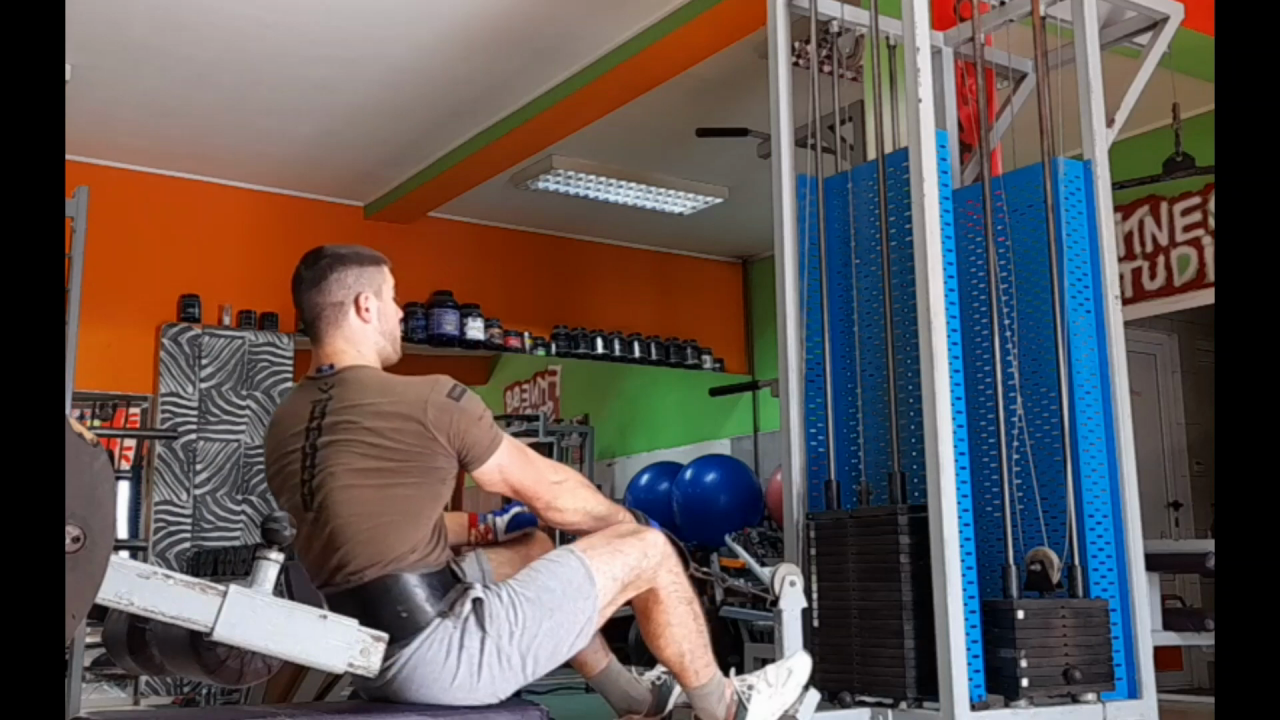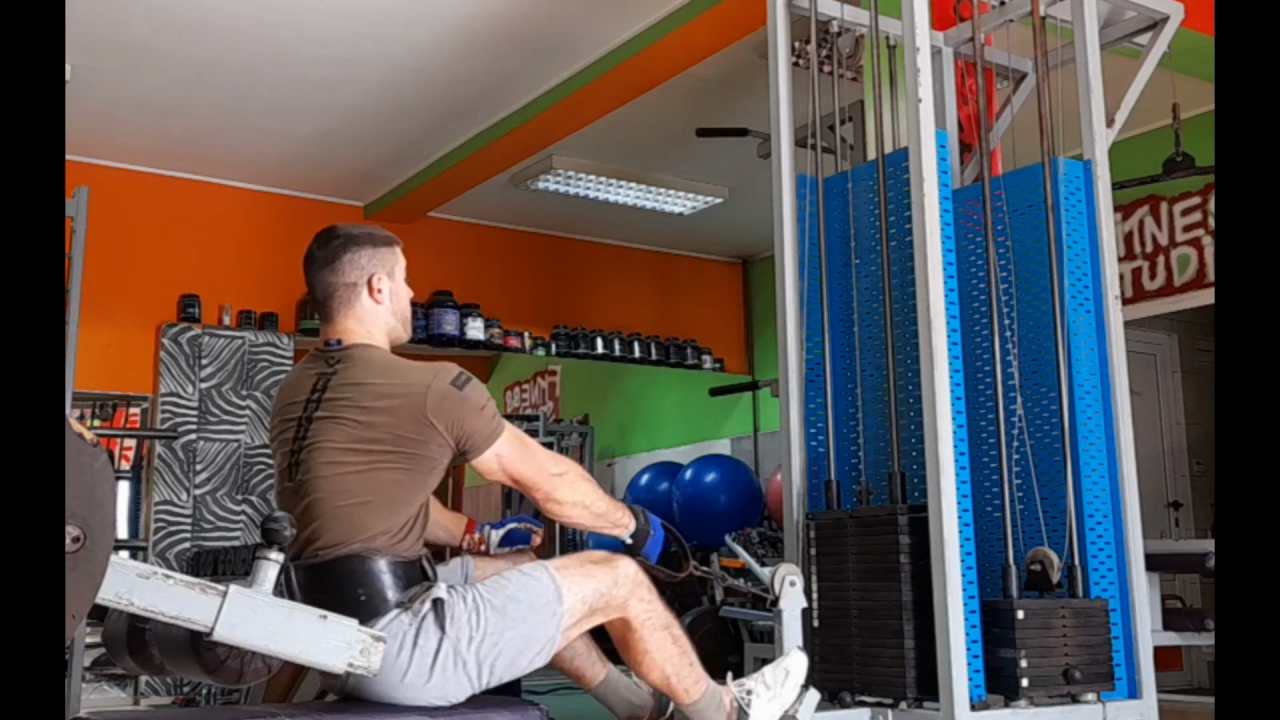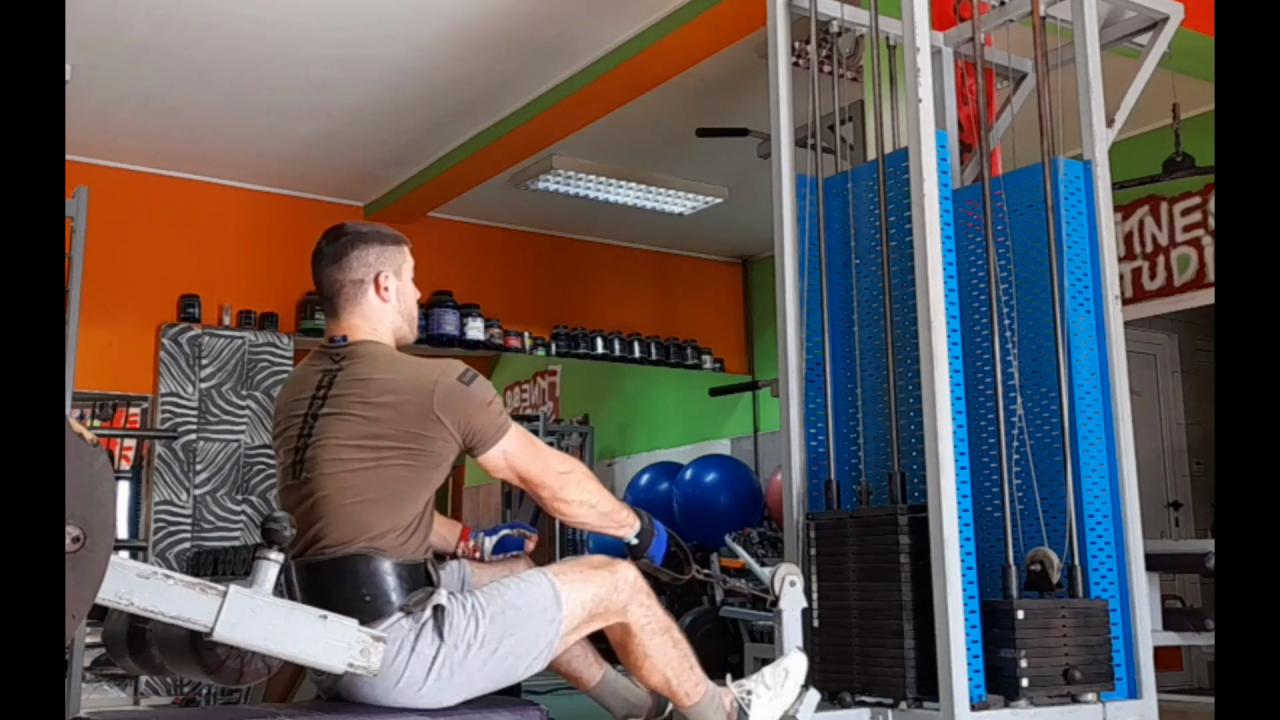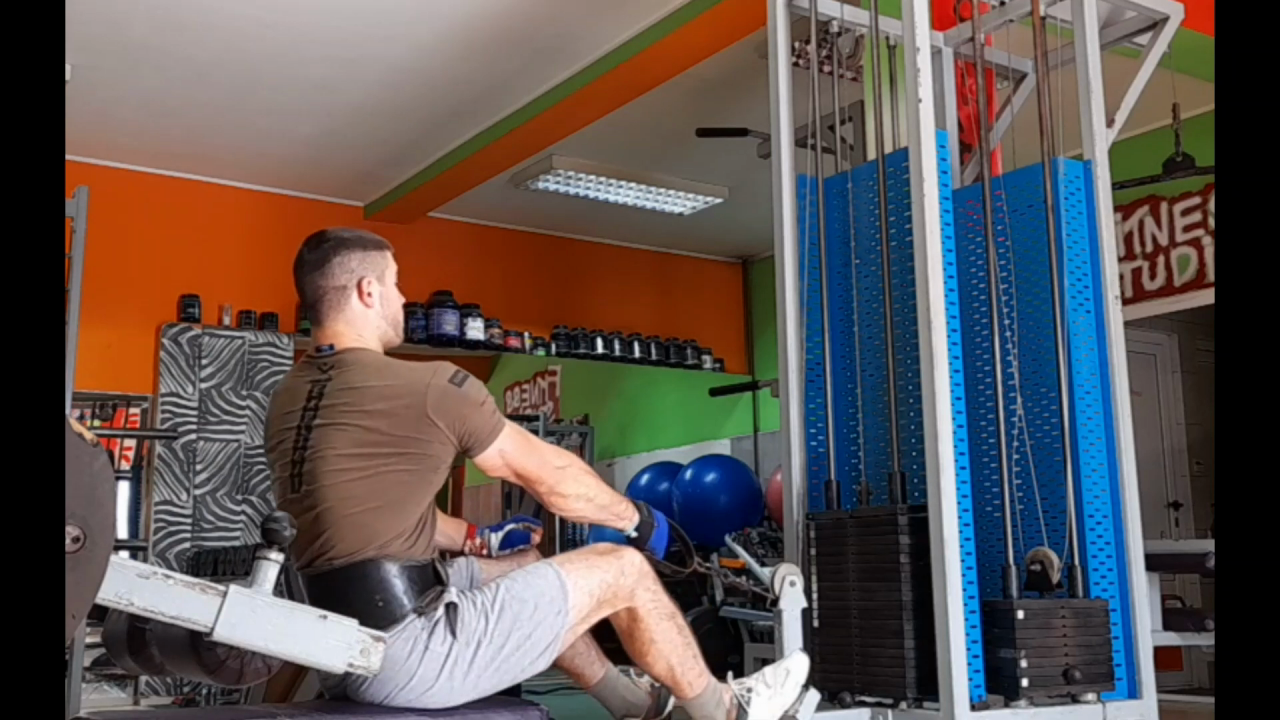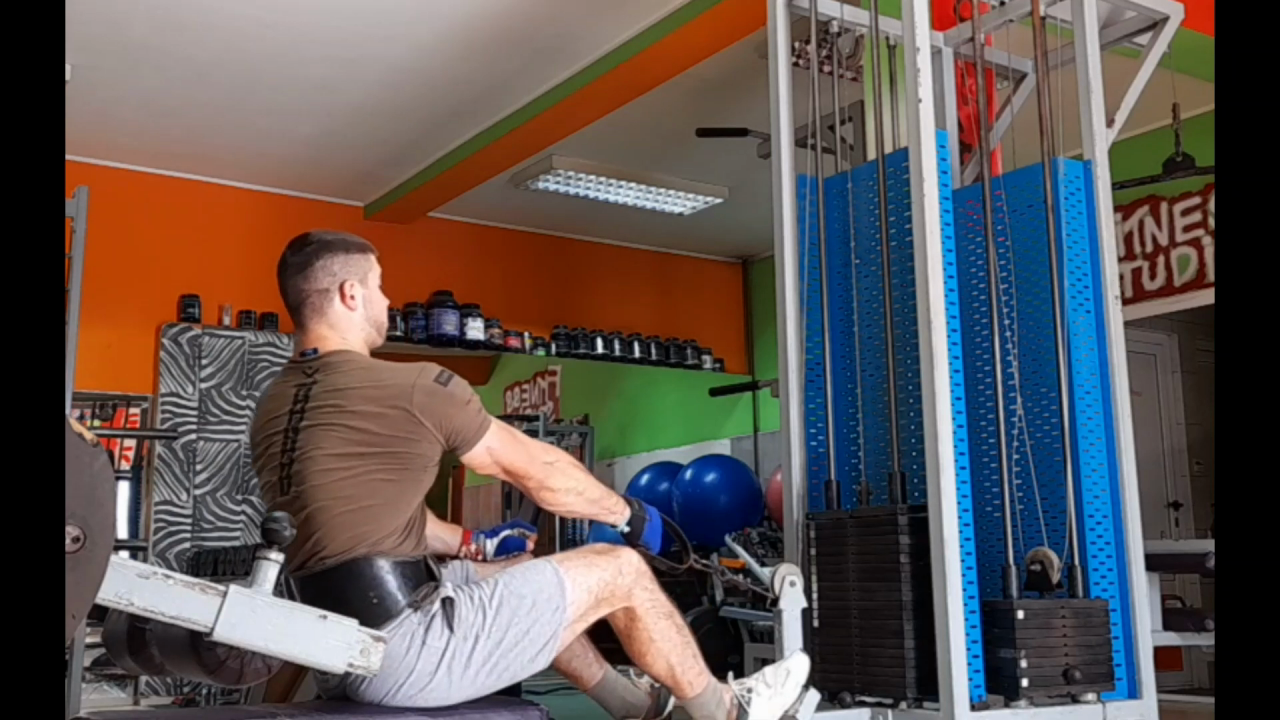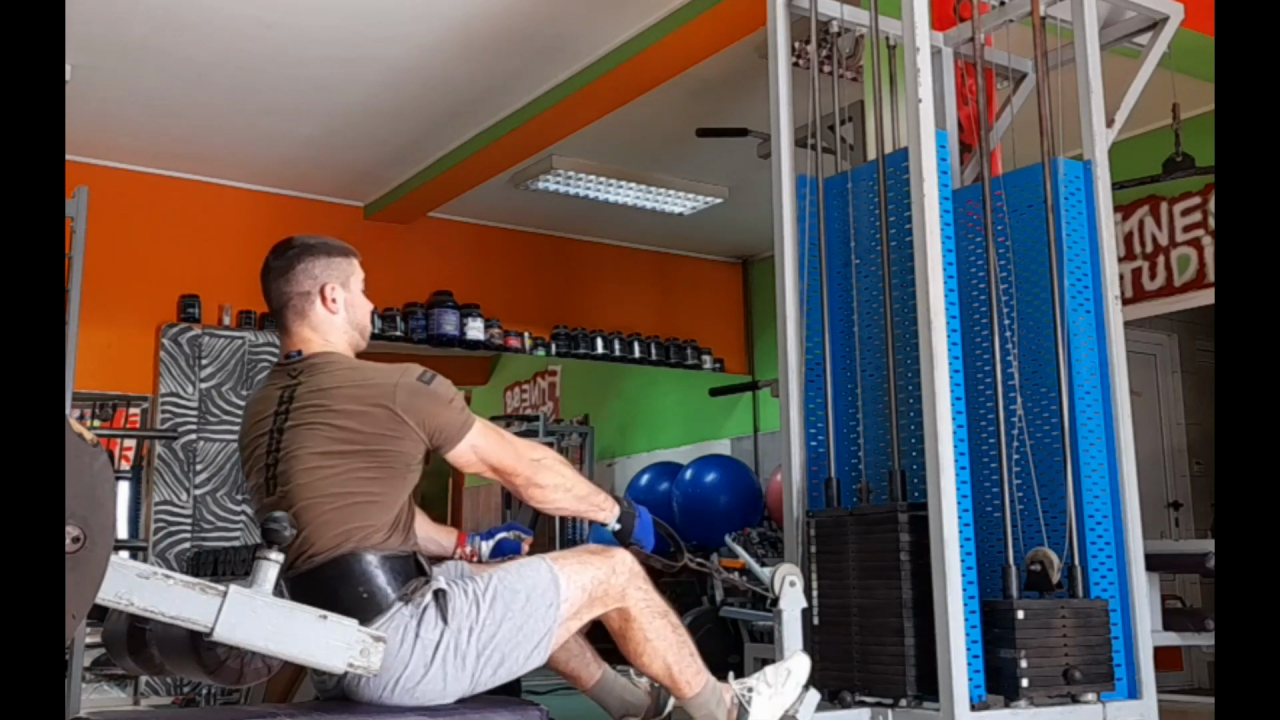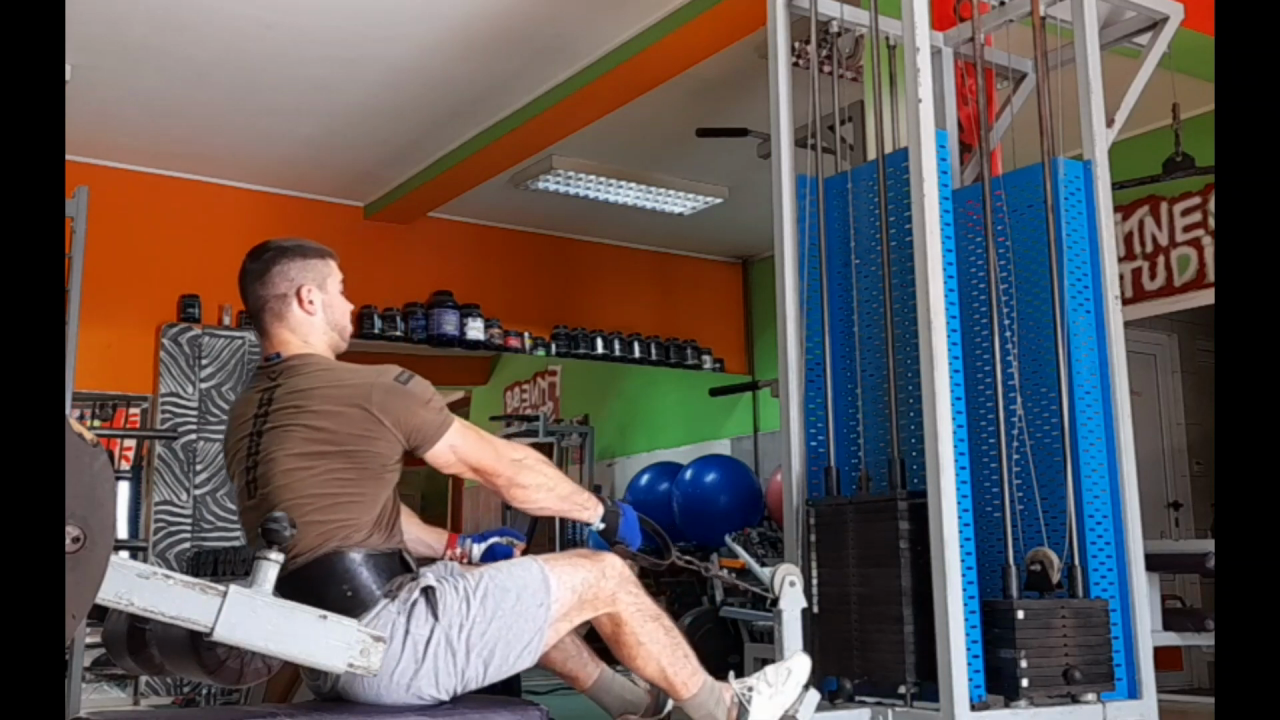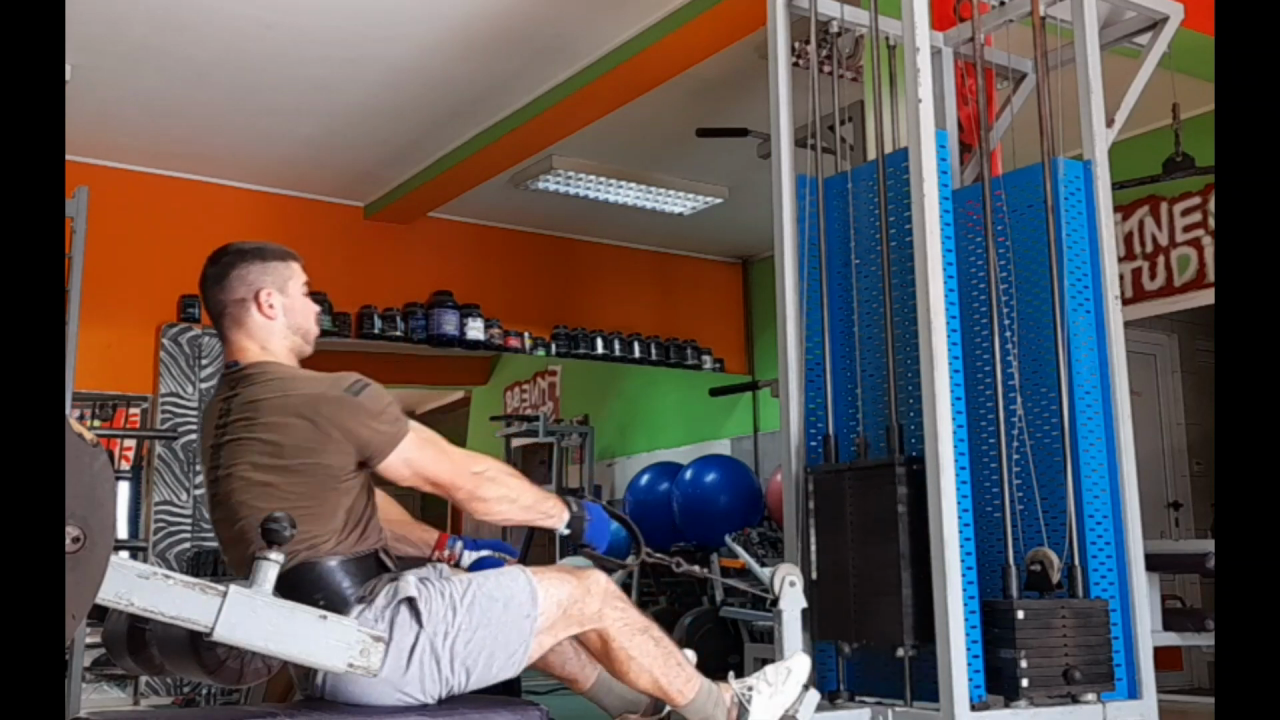
dt=0.2s
person 1, frame 1
left shoulder: (283, 428)
right shoulder: (428, 401)
right elbow: (547, 488)
left wrist: (480, 530)
right wrist: (625, 521)
left hip: (377, 660)
right hip: (447, 655)
left knee: (533, 546)
right knee: (648, 550)
person 1, frame 2
left shoulder: (293, 395)
right shoulder: (431, 388)
right elbow: (547, 480)
left wrist: (476, 536)
right wrist: (633, 524)
right hip: (403, 643)
left knee: (520, 567)
right knee: (616, 577)
person 1, frame 3
left shoulder: (299, 390)
right shoulder: (438, 384)
right elbow: (552, 479)
left wrist: (469, 543)
right wrist: (637, 527)
right hip: (394, 649)
left knee: (512, 574)
right knee: (613, 583)
person 1, frame 4
left shoulder: (287, 401)
right shoulder: (429, 387)
right elbow: (549, 474)
left wrist: (473, 540)
right wrist: (638, 519)
right hip: (407, 650)
left knee: (518, 564)
right knee: (621, 571)
person 1, frame 5
left shoulder: (274, 408)
right shoulder: (413, 388)
right elbow: (538, 469)
left wrist: (468, 543)
right wrist: (629, 514)
right hip: (403, 648)
left knee: (519, 570)
right knee: (619, 570)
person 1, frame 6
left shoulder: (262, 412)
right shoulder: (394, 389)
right elbow: (522, 467)
left wrist: (465, 545)
right wrist: (617, 511)
right hip: (395, 643)
left knee: (511, 574)
right knee: (613, 572)
person 1, frame 7
left shoulder: (247, 415)
right shoulder: (372, 390)
right elbow: (504, 468)
left wrist: (455, 548)
right wrist: (604, 512)
right hip: (385, 639)
left knee: (511, 582)
right knee: (603, 578)
person 1, frame 8
left shoulder: (227, 414)
right shoulder: (327, 399)
right elbow: (468, 480)
left wrist: (447, 548)
right wrist: (571, 515)
left knee: (508, 585)
right knee: (588, 595)
